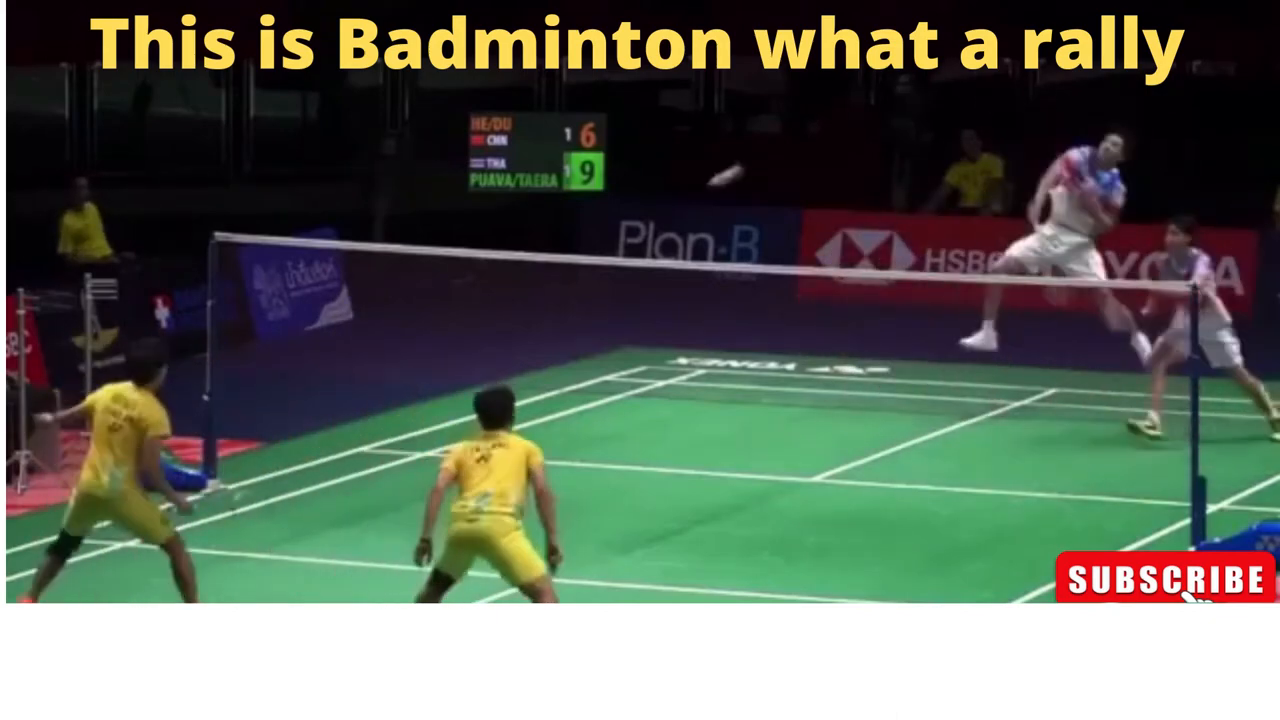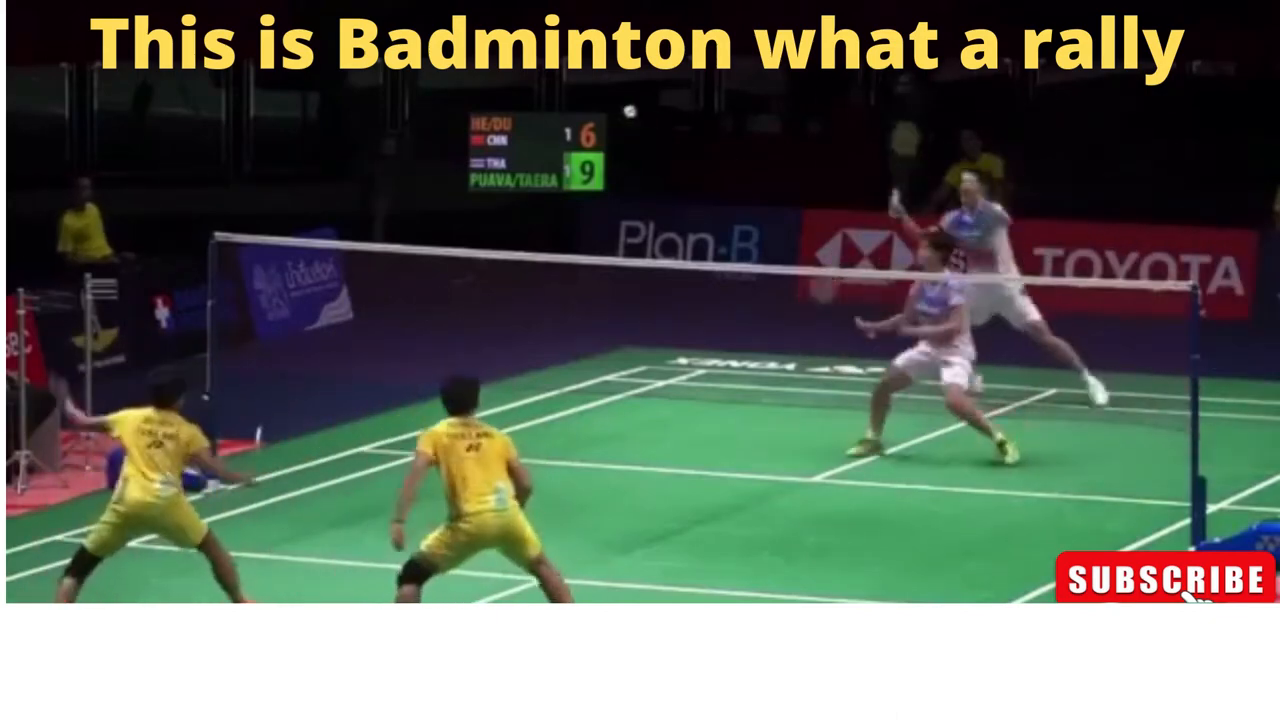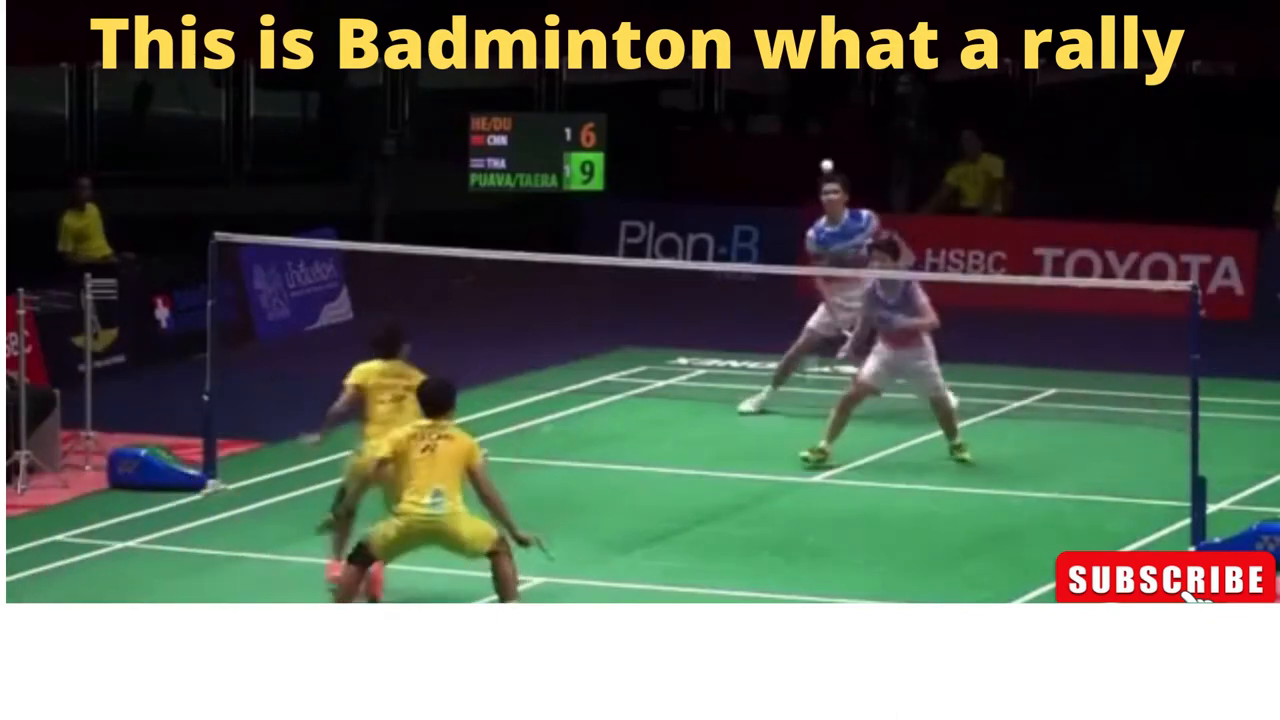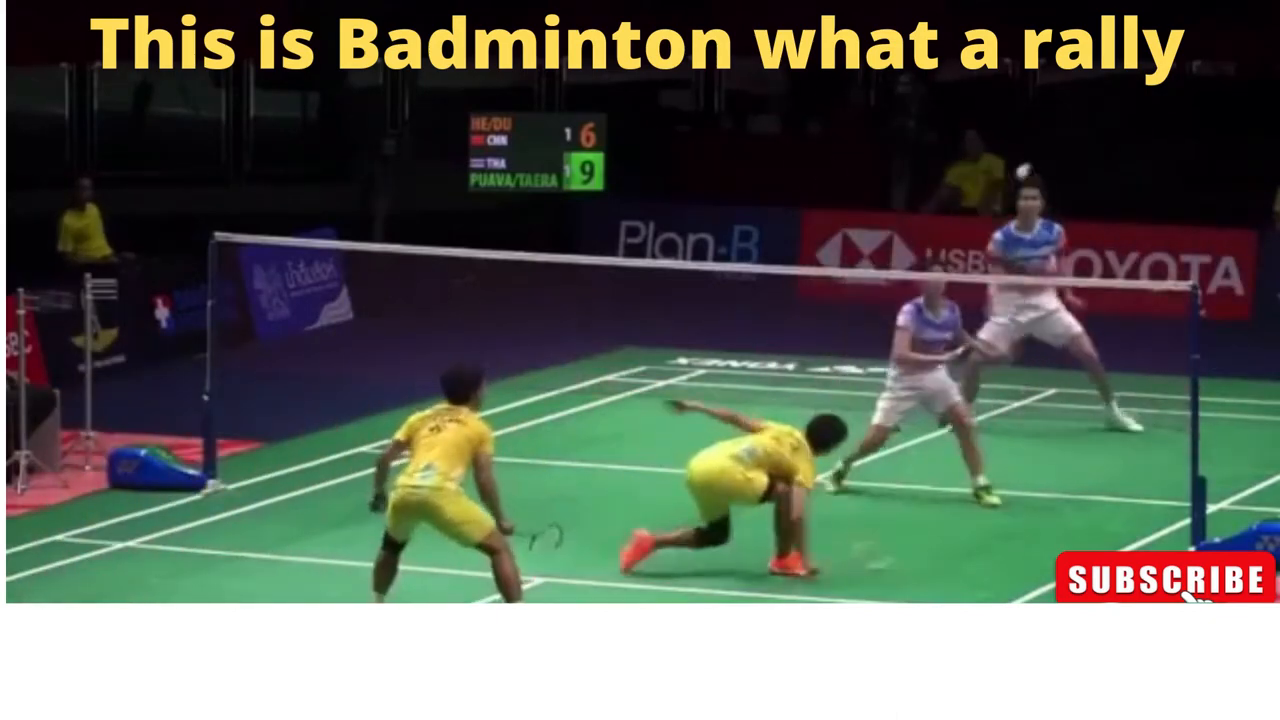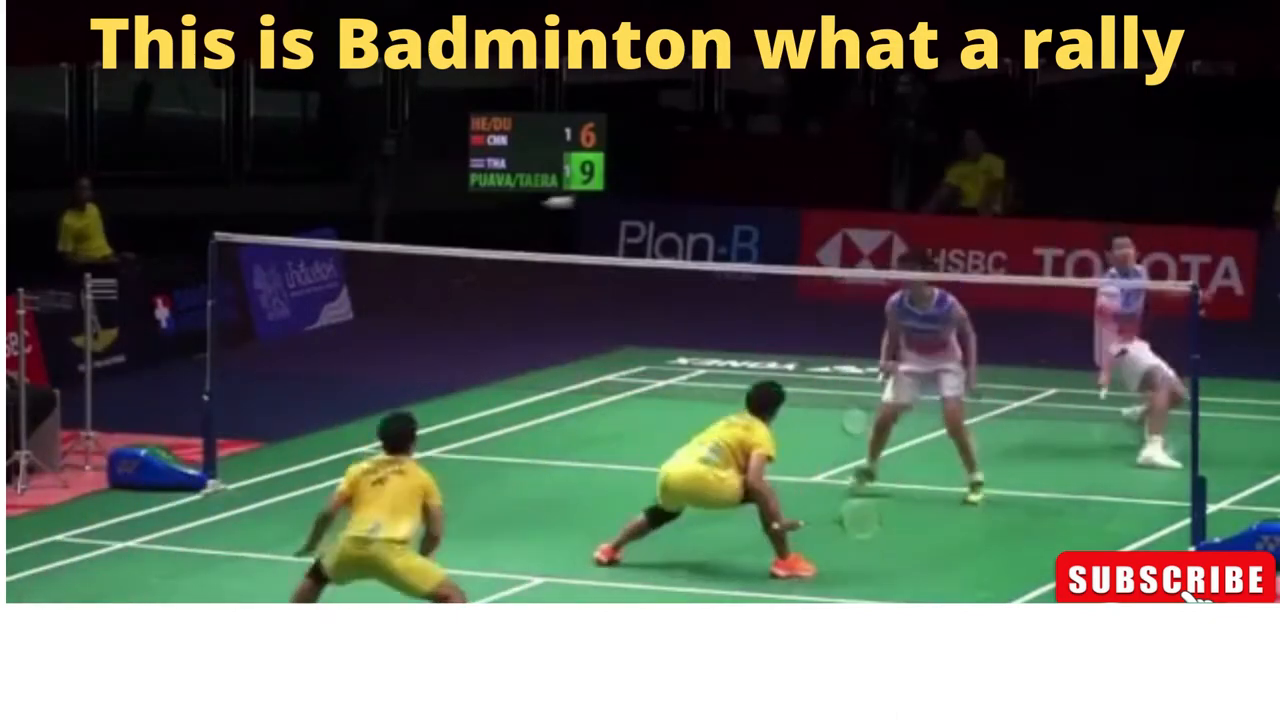
dt=0.7s
person 1, frame 1
left shoulder: (108, 393)
right shoulder: (154, 413)
left elbow: (71, 415)
right elbow: (148, 468)
left wrist: (50, 419)
right wrist: (176, 499)
left hip: (89, 487)
right hip: (122, 493)
left knee: (66, 543)
right knee: (176, 547)
left ankle: (29, 602)
person 1, frame 2
left shoulder: (130, 419)
right shoulder: (187, 431)
left elbow: (84, 421)
right elbow: (215, 470)
left wrist: (67, 405)
right wrist: (241, 478)
left hip: (130, 504)
right hip: (170, 503)
left knee: (81, 564)
right knee: (212, 548)
person 1, frame 3
left shoulder: (364, 372)
right shoulder: (418, 380)
left elbow: (340, 408)
left wrist: (320, 432)
left hip: (368, 456)
left knee: (345, 502)
left ankle: (337, 564)
right ankle: (375, 569)
person 1, frame 4
left shoulder: (783, 432)
right shoulder: (805, 466)
left elbow: (736, 419)
right elbow: (797, 516)
left wrist: (696, 407)
right wrist: (805, 557)
left hip: (699, 466)
right hip: (720, 473)
left knee: (714, 536)
right knee: (784, 495)
left ankle: (649, 541)
right ankle: (784, 560)
person 1, frame 5
left shoulder: (730, 421)
right shoulder: (761, 436)
right elbow: (753, 482)
right wrist: (777, 519)
left hip: (670, 472)
right hip: (696, 478)
left knee: (664, 512)
right knee: (764, 493)
left ankle: (611, 549)
right ankle: (785, 561)
person 2, frame 1
left shoulder: (1116, 187)
right shoulder: (1081, 157)
left elbow: (1106, 226)
right elbow: (1053, 173)
left wrist: (1094, 205)
right wrist: (1038, 200)
left hip: (1078, 244)
right hip: (1049, 233)
left knee: (1104, 297)
right knee: (999, 270)
left ankle: (1137, 339)
right ankle: (987, 332)
person 2, frame 2
left shoulder: (990, 210)
right shoulder: (955, 219)
left elbow: (1003, 218)
left wrist: (981, 200)
right wrist: (903, 218)
left hip: (1005, 287)
right hip: (978, 287)
left knee: (1045, 337)
left ankle: (1088, 379)
person 2, frame 3
left shoulder: (865, 219)
right shoulder: (815, 234)
right elbow: (819, 277)
left wrist: (905, 261)
right wrist: (832, 306)
right hip: (836, 299)
right knee: (802, 347)
right ankle: (767, 394)
person 2, frame 4
left shoulder: (1053, 231)
right shoulder: (1001, 237)
left elbow: (1061, 263)
left wrist: (1067, 292)
right wrist: (994, 309)
left hip: (1046, 304)
right hip: (1011, 306)
left knee: (1090, 358)
right knee: (975, 360)
left ankle: (1112, 410)
person 2, frame 5
left shoulder: (1139, 273)
right shoulder: (1111, 287)
right elbow: (1105, 330)
right wrist: (1106, 370)
left hip: (1133, 345)
right hip: (1118, 350)
left knee: (1178, 394)
right knee: (1160, 384)
left ankle: (1141, 413)
right ankle: (1152, 448)
person 3, frame 1
left shoulder: (1200, 261)
right shoulder: (1168, 261)
right wrist: (1151, 307)
left hip: (1213, 323)
right hip: (1185, 320)
left knee: (1239, 376)
right knee: (1157, 361)
right ankle: (1153, 421)
person 3, frame 2
left shoulder: (952, 285)
right shoulder: (920, 285)
left elbow: (957, 325)
right elbow: (906, 317)
left wrist: (920, 331)
right wrist: (876, 327)
left hip: (955, 352)
right hip: (927, 348)
left knee: (955, 402)
right knee: (883, 387)
left ankle: (1000, 440)
right ankle: (872, 439)
person 3, frame 3
left shoulder: (911, 290)
right shoulder: (870, 293)
left elbow: (932, 322)
right elbow: (865, 324)
left wrist: (908, 323)
right wrist: (848, 347)
left hip: (918, 356)
right hip: (886, 353)
left knee: (941, 404)
right knee: (850, 397)
left ankle: (956, 444)
right ankle: (823, 449)
person 3, frame 4
left shoulder: (952, 311)
right shoulder: (910, 313)
right elbow: (899, 355)
left wrist: (985, 349)
right wrist: (938, 357)
left hip: (935, 377)
right hip: (903, 379)
left knee: (965, 423)
right knee: (874, 439)
left ankle: (980, 485)
right ankle: (843, 467)
person 3, frame 5
left shoulder: (948, 304)
right shoulder: (895, 304)
left elbow: (968, 335)
left wrist: (971, 370)
right wrist: (885, 360)
left hip: (946, 365)
right hip: (909, 365)
left knee: (954, 420)
right knee: (884, 418)
left ankle: (976, 480)
right ankle: (869, 469)
person 4, frame 1
left shoulder: (461, 450)
right shoulder: (526, 448)
left elbow: (438, 489)
right elbow: (542, 491)
left wrist: (425, 538)
right wrist: (552, 540)
left hip: (462, 526)
right hip: (499, 527)
left knee: (440, 581)
right knee: (543, 593)
person 4, frame 2
left shoulder: (435, 435)
right shoulder: (501, 436)
left elbow: (414, 475)
right elbow: (525, 485)
left wrist: (398, 521)
left hip: (468, 524)
right hip: (508, 517)
left knee: (410, 576)
right knee: (541, 568)
person 4, frame 3
left shoulder: (400, 436)
right shoulder: (465, 441)
left elbow: (366, 476)
right elbow: (487, 492)
left wrist: (340, 513)
right wrist: (514, 531)
left hip: (408, 519)
right hip: (451, 519)
left knee: (359, 558)
right knee: (500, 550)
person 4, frame 4
left shoulder: (419, 418)
right shoulder: (479, 428)
left elbow: (384, 458)
right elbow: (485, 483)
left wrist: (379, 492)
right wrist: (500, 519)
left hip: (404, 493)
right hip: (441, 496)
left knee: (391, 548)
right knee: (500, 550)
person 4, frame 5
left shoulder: (359, 470)
right shoulder: (422, 478)
left elbow: (327, 513)
right elbow: (435, 533)
left wrist: (310, 545)
right wrist: (420, 559)
left hip: (352, 549)
right hip: (389, 552)
left knee: (318, 574)
right knee: (453, 597)
